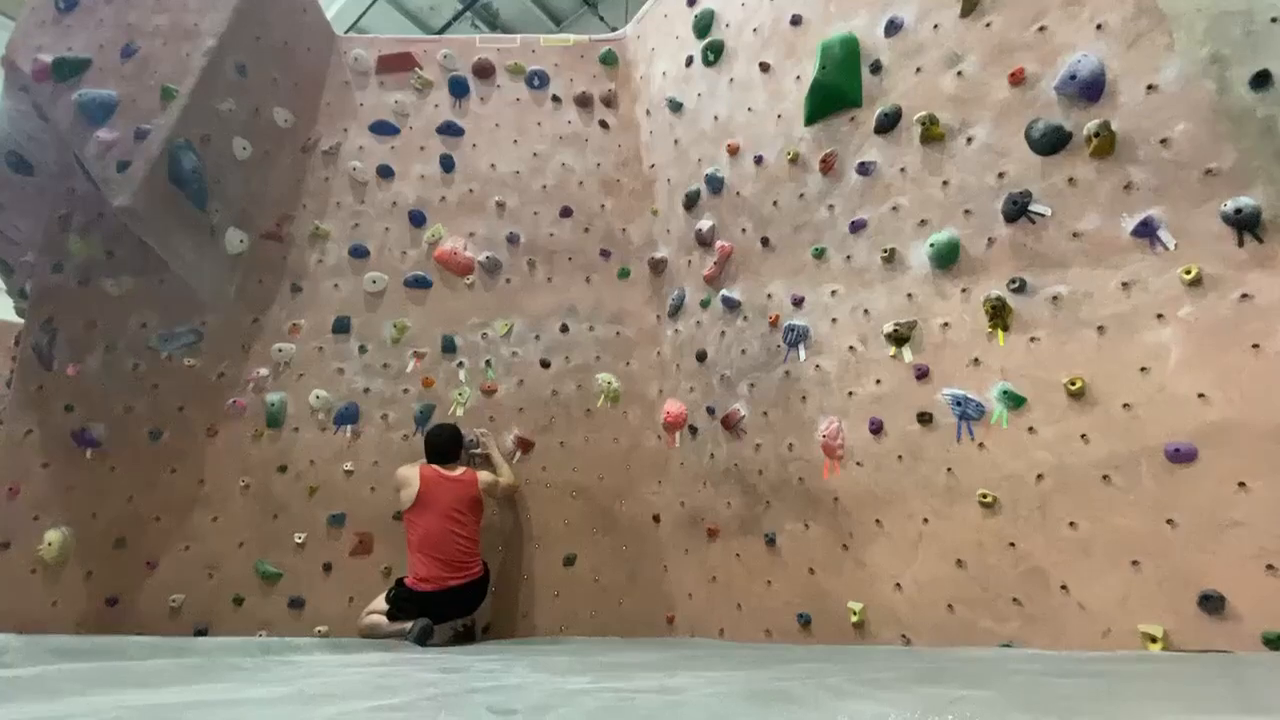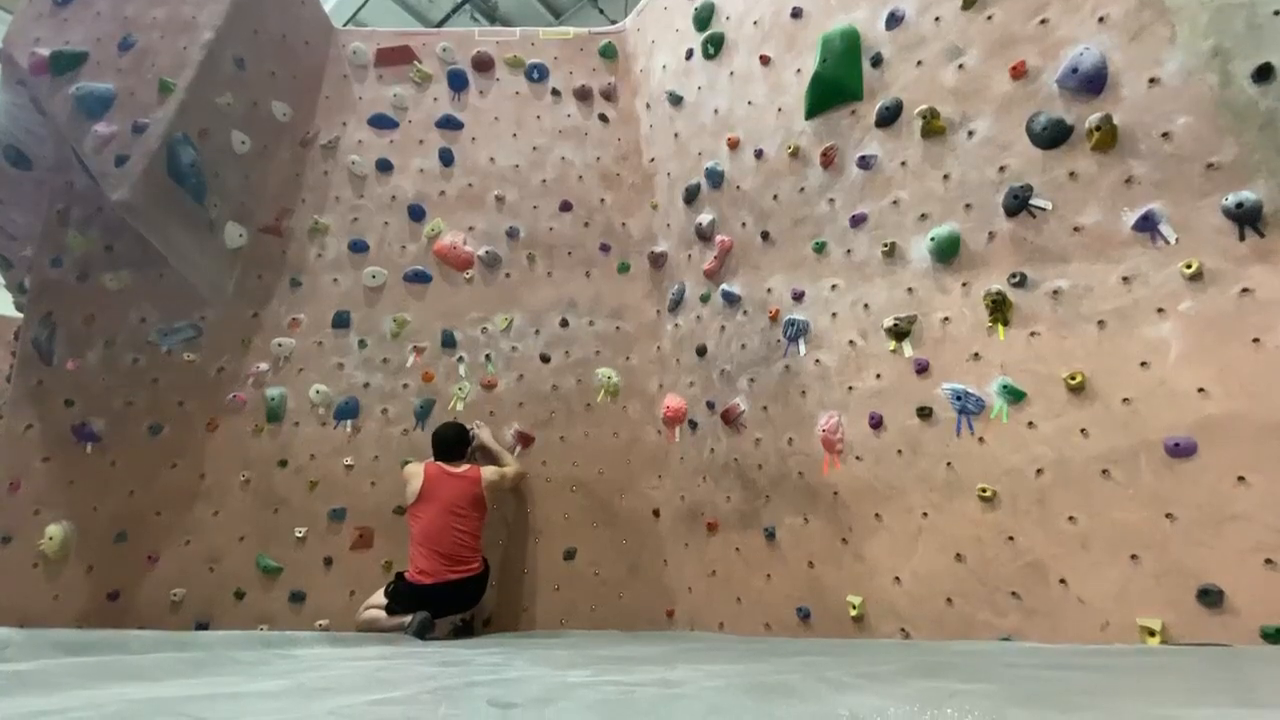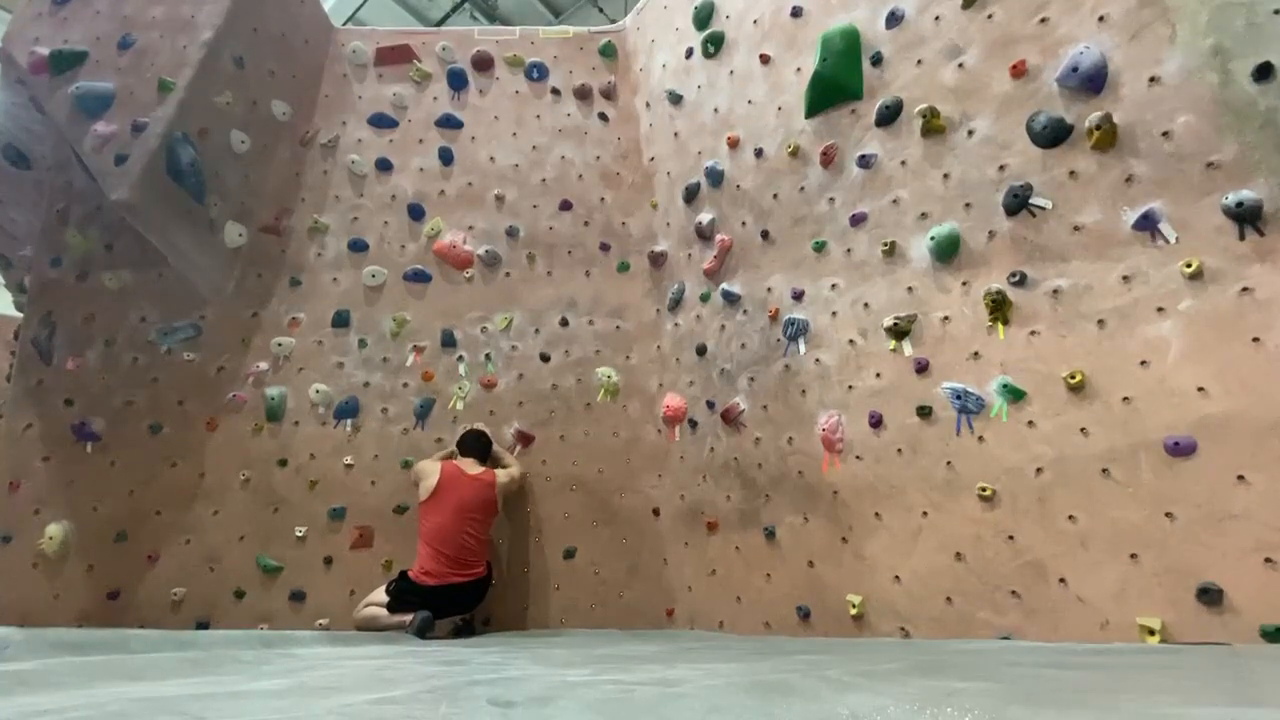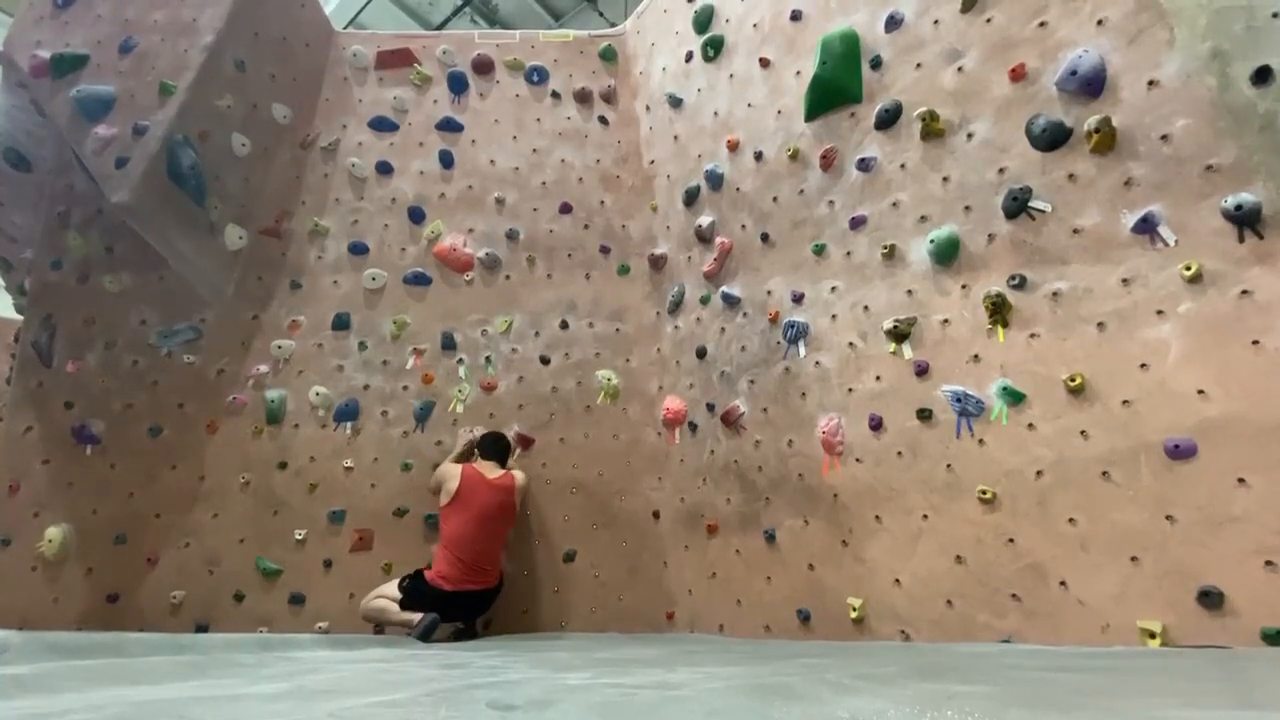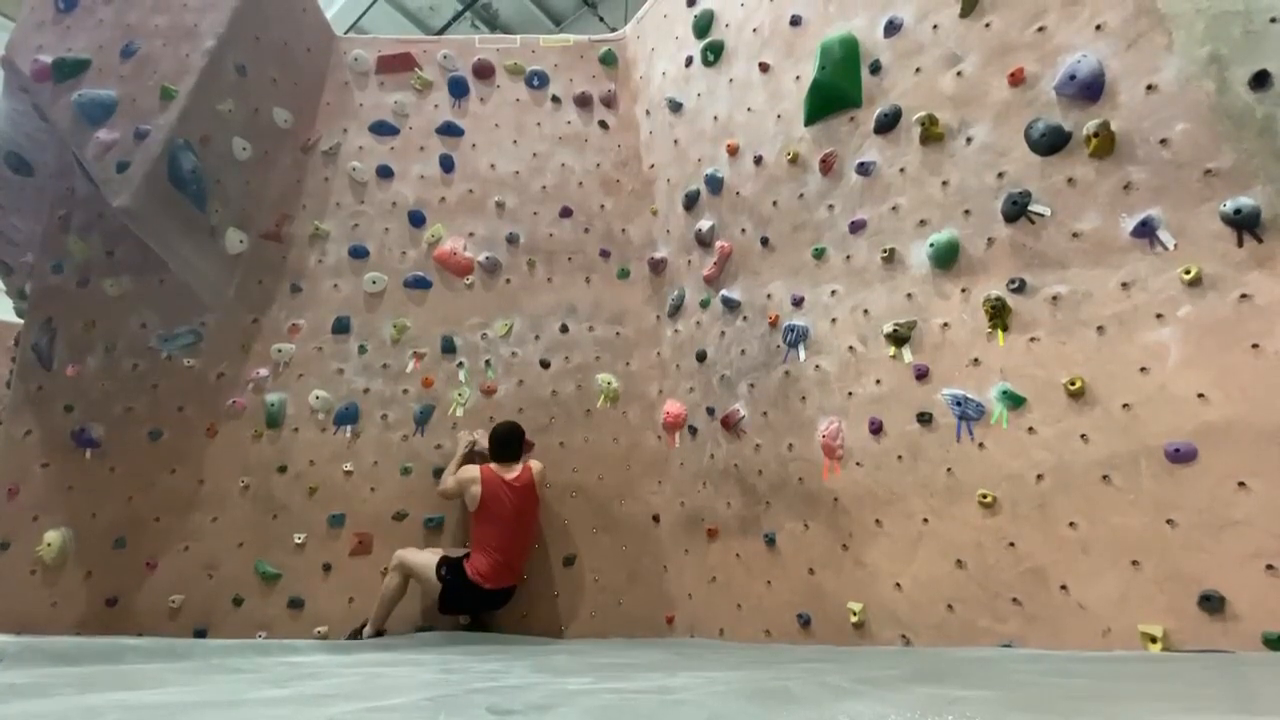
dt=1s
person 1, frame 1
left shoulder: (409, 477)
right shoulder: (479, 480)
right elbow: (510, 484)
left wrist: (433, 456)
right wrist: (492, 449)
left hip: (426, 594)
right hip: (473, 591)
left knee: (365, 623)
left ankle: (412, 626)
right ankle: (464, 624)
person 1, frame 2
left shoulder: (414, 473)
right shoulder: (484, 477)
right elbow: (517, 470)
left wrist: (450, 447)
right wrist: (488, 441)
left hip: (424, 588)
right hip: (471, 587)
left knee: (364, 618)
left ankle: (411, 620)
person 1, frame 3
left shoulder: (430, 471)
right shoulder: (497, 481)
right elbow: (516, 469)
left wrist: (454, 448)
right wrist: (489, 444)
left hip: (427, 588)
right hip: (473, 590)
left knee: (361, 616)
left ankle: (411, 619)
person 1, frame 4
left shoulder: (452, 473)
right shoulder: (517, 483)
left elbow: (434, 487)
left wrist: (459, 449)
right wrist: (496, 445)
left hip: (443, 591)
right hip: (485, 596)
left knee: (368, 606)
left ankle: (418, 618)
right ankle: (467, 623)
person 1, frame 5
left shoulder: (473, 476)
right shoulder: (536, 472)
left elbow: (444, 489)
left wrist: (461, 452)
right wrist: (486, 449)
left hip: (477, 588)
right hip: (506, 590)
left knee: (402, 559)
right knee: (433, 555)
left ankle: (369, 633)
right ankle: (469, 622)
